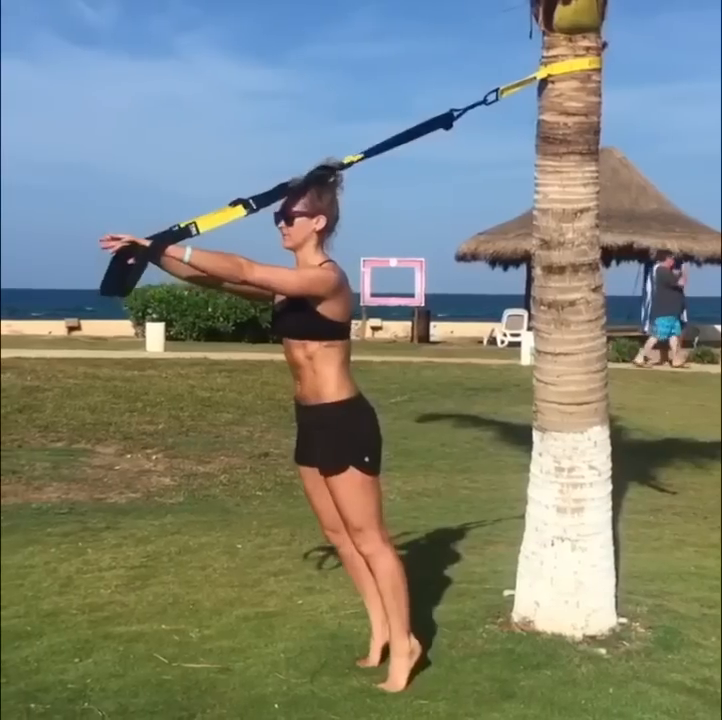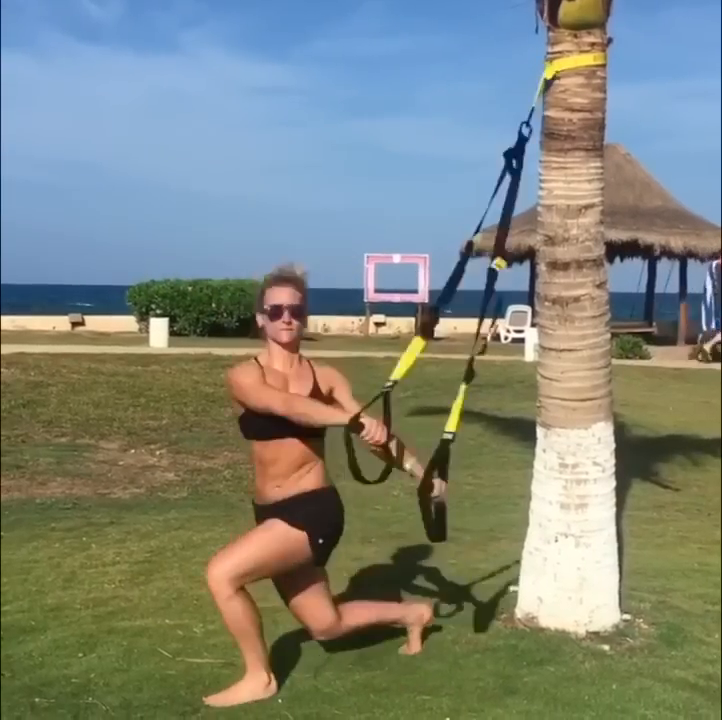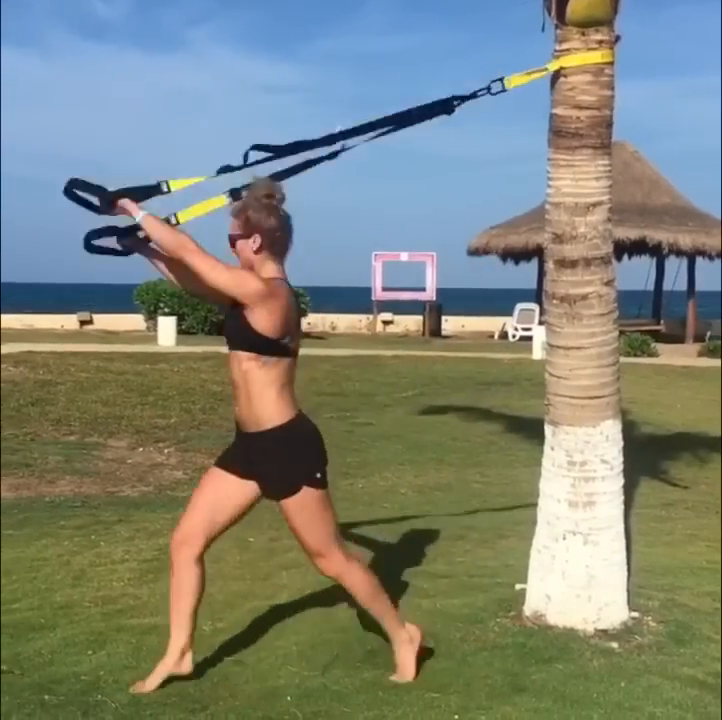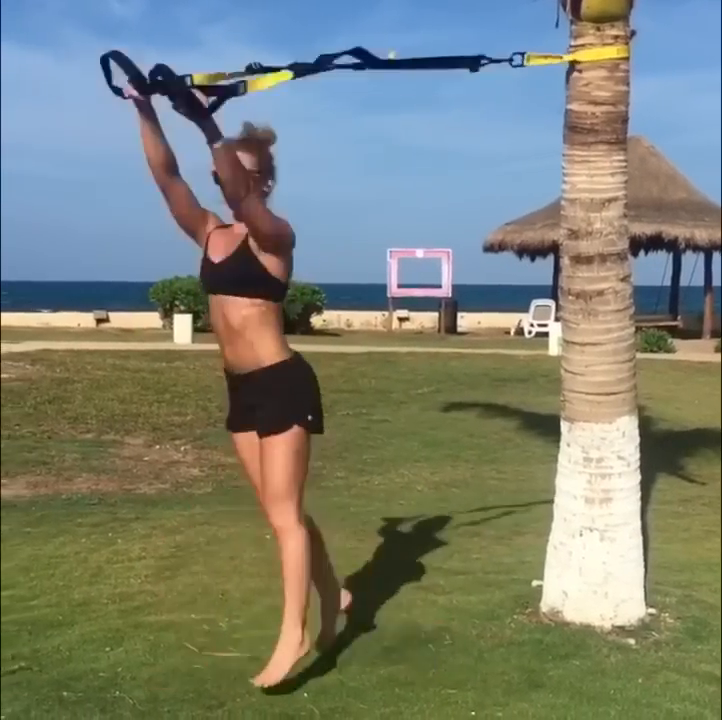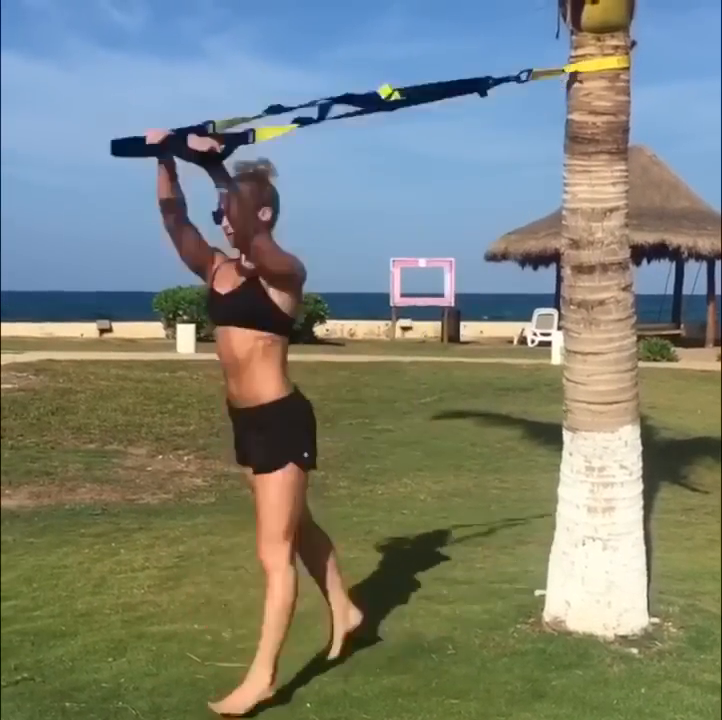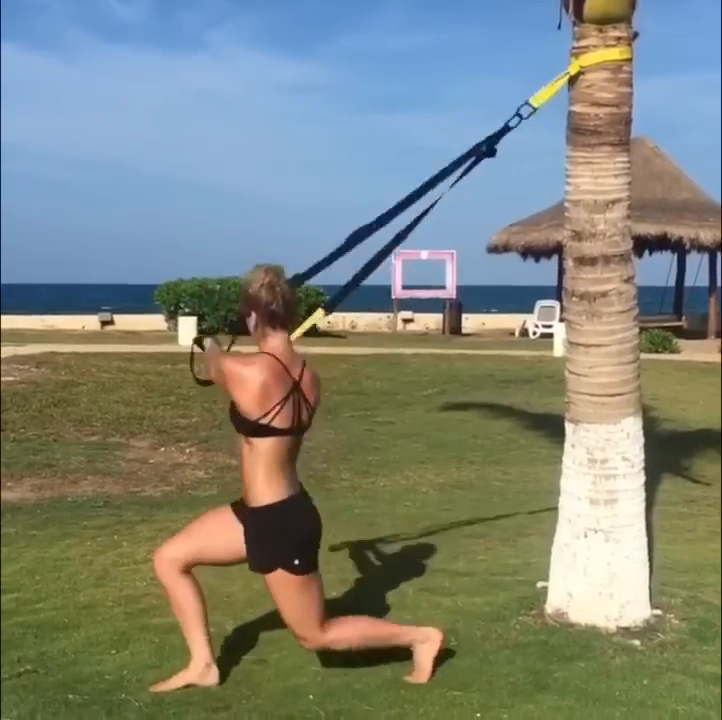
dt=0.7s
person 1, frame 1
left shoulder: (326, 279)
right shoulder: (284, 283)
left elbow: (241, 269)
right elbow: (214, 279)
left wrist: (163, 244)
right wrist: (151, 253)
left hip: (344, 423)
right hip: (311, 423)
left knee: (370, 540)
right knee: (343, 536)
left ankle: (405, 643)
right ankle: (382, 628)
person 1, frame 2
left shoulder: (326, 376)
right shoulder: (242, 377)
left elbow: (370, 426)
right elbow: (286, 406)
left wrist: (415, 465)
right wrist: (351, 418)
left hip: (314, 508)
right hip: (273, 514)
left knee: (223, 574)
right knee: (326, 625)
left ankle: (258, 677)
right ankle: (413, 615)
person 1, frame 3
left shoulder: (257, 289)
right shoulder: (274, 293)
left elbow: (185, 251)
right elbow: (194, 270)
left wrist: (137, 214)
right wrist: (144, 245)
left hip: (288, 447)
right hip: (250, 445)
left knee: (331, 559)
right knee: (186, 541)
left ankle: (402, 634)
right ankle: (178, 653)
person 1, frame 4
left shoulder: (273, 235)
right shoulder: (211, 234)
left elbow: (241, 192)
right elbow: (168, 178)
left wrist: (209, 126)
right wrist: (144, 113)
left hip: (283, 386)
right hip: (243, 389)
left knee: (283, 510)
right knee: (281, 510)
left ankle: (294, 633)
right ankle: (331, 596)
person 1, frame 5
left shoulder: (286, 271)
right shoulder: (217, 271)
left elbow: (264, 248)
right elbow: (180, 231)
left wrist: (218, 170)
right wrist: (166, 172)
left hip: (283, 423)
right hip: (246, 422)
left knee: (274, 550)
right knee: (295, 526)
right ankle: (343, 611)
person 1, frame 6
left shoulder: (245, 372)
right shoulder: (308, 376)
left elbow: (216, 364)
left wrist: (211, 348)
left hip: (277, 521)
right hip: (272, 511)
left knee: (315, 634)
right knee: (168, 559)
left ankle: (421, 637)
right ankle: (202, 664)
